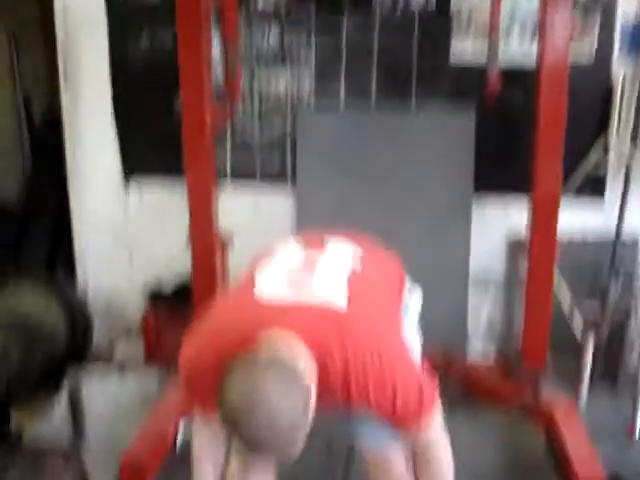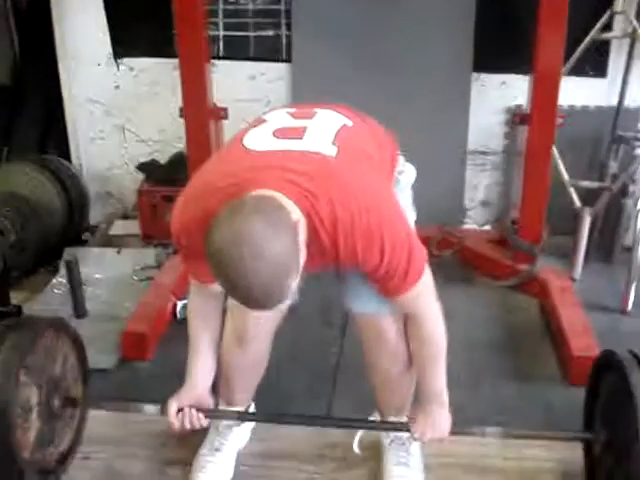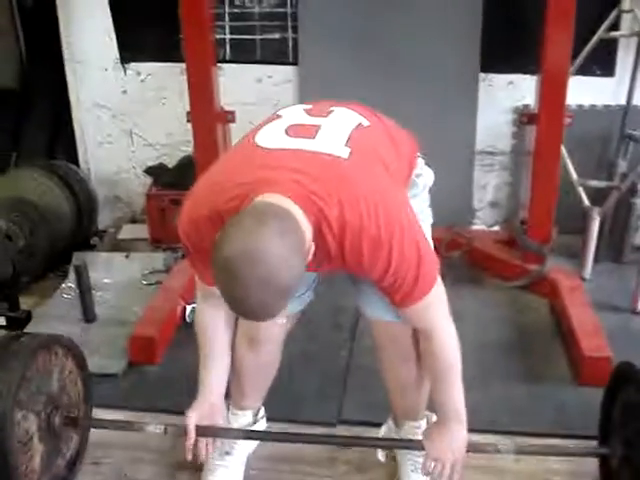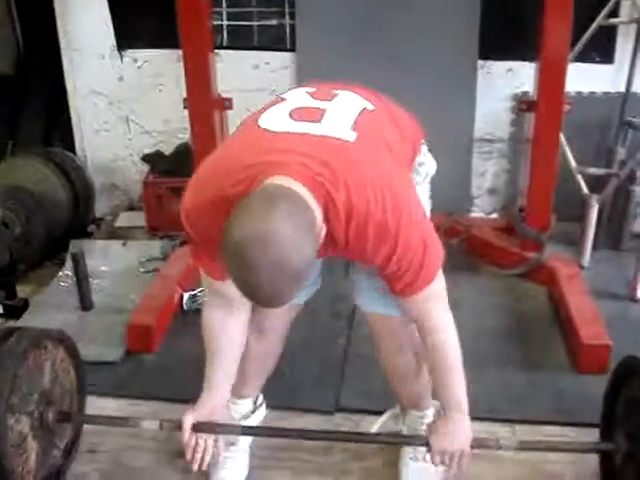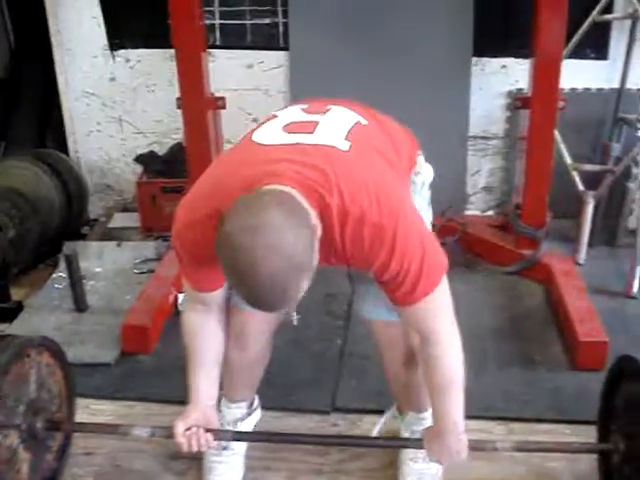
dt=0.3s
person 1, frame 1
left shoulder: (376, 357)
right shoulder: (205, 351)
left elbow: (429, 439)
right elbow: (208, 426)
left knee: (389, 457)
right knee: (249, 457)
person 1, frame 2
left shoulder: (369, 218)
right shoulder: (195, 214)
left elbow: (422, 312)
right elbow: (205, 292)
left wrist: (435, 403)
right wrist: (197, 384)
left knee: (383, 326)
right knee: (247, 324)
left ankle: (396, 429)
right ankle: (231, 418)
person 1, frame 3
left shoulder: (377, 223)
right shoulder: (204, 214)
left elbow: (434, 325)
right elbow: (213, 301)
left wrist: (453, 421)
right wrist: (210, 397)
left knee: (397, 330)
right knee: (258, 327)
left ankle: (412, 433)
right ankle: (243, 421)
person 1, frame 4
left shoulder: (384, 211)
right shoulder: (207, 201)
left elbow: (434, 320)
right elbow: (227, 304)
left wrist: (455, 416)
right wrist: (214, 398)
left knee: (393, 322)
right knee: (265, 314)
left ankle: (419, 420)
right ankle: (243, 409)
person 1, frame 5
left shoulder: (382, 218)
right shoulder: (201, 217)
left elbow: (437, 332)
right elbow: (202, 306)
left wrist: (449, 431)
right wrist: (201, 402)
left knee: (397, 330)
right knee: (244, 322)
left ankle: (416, 424)
right ankle: (237, 414)
